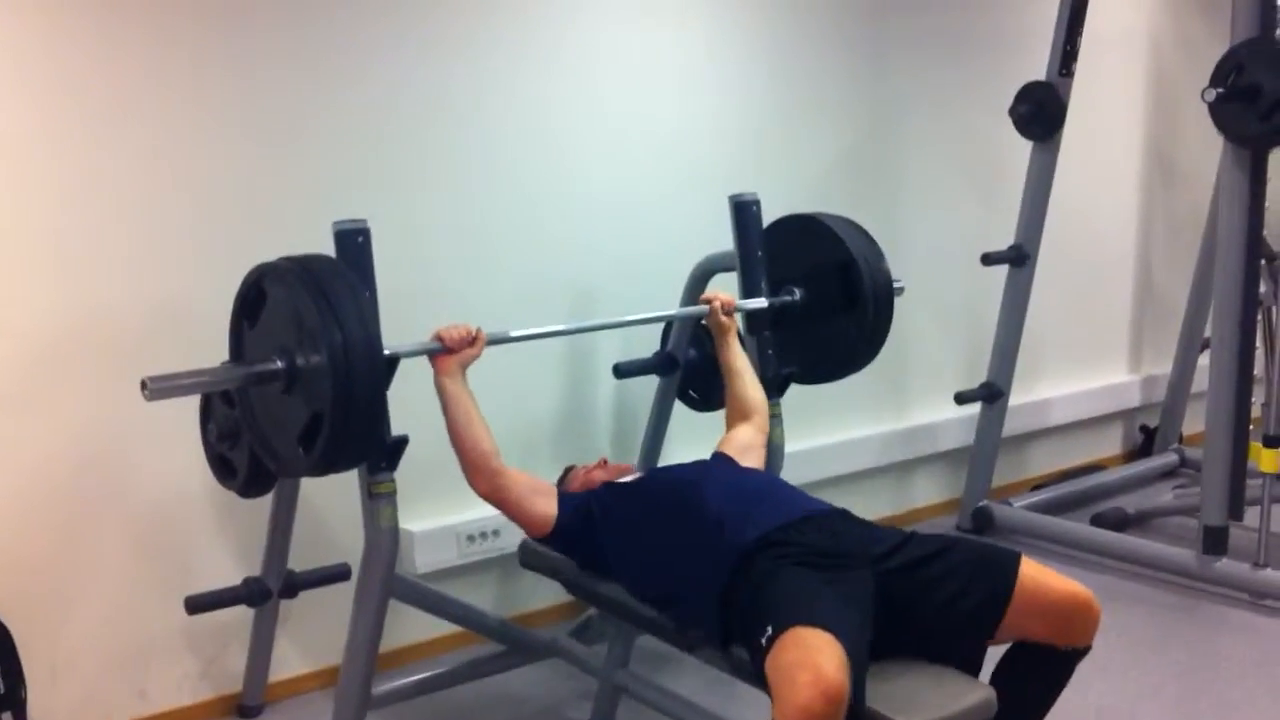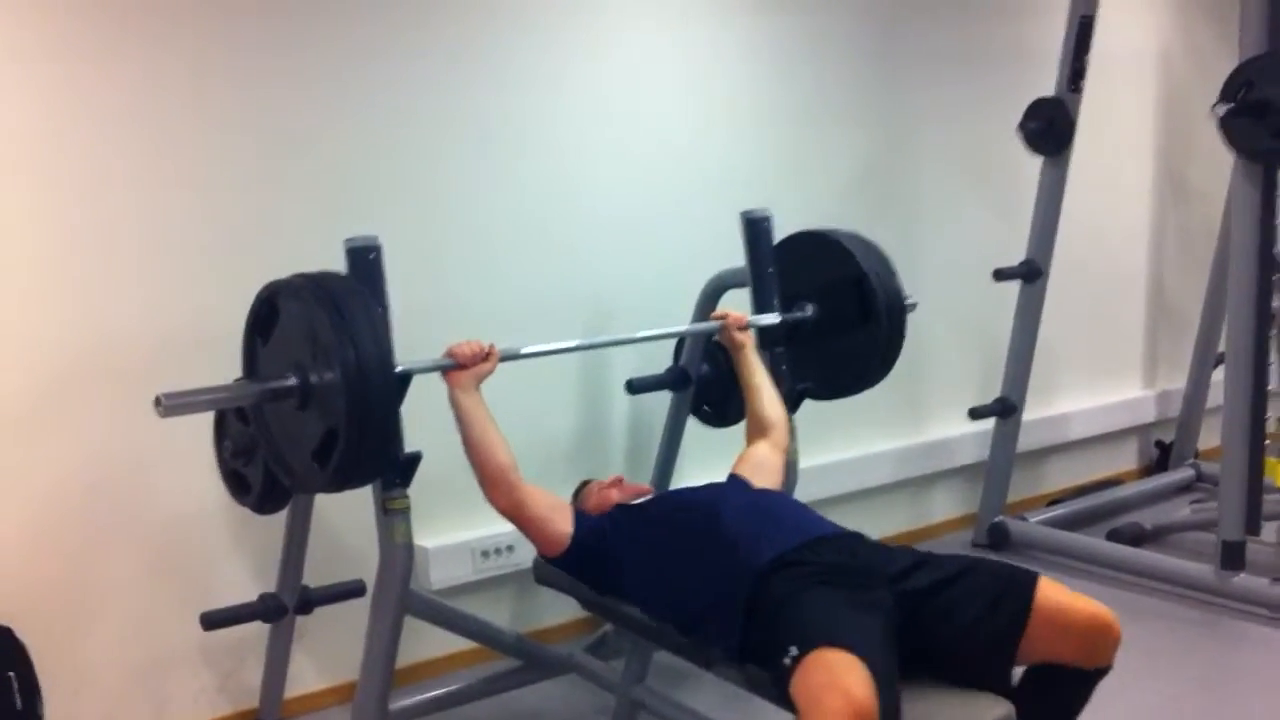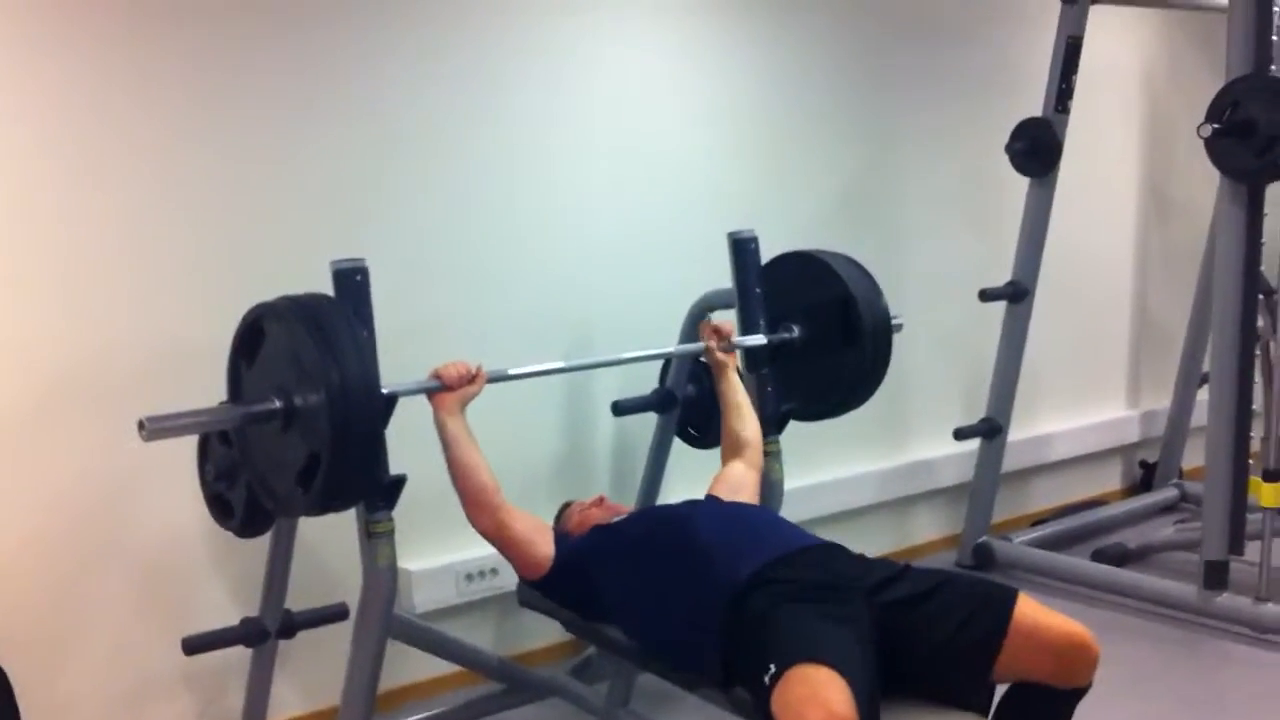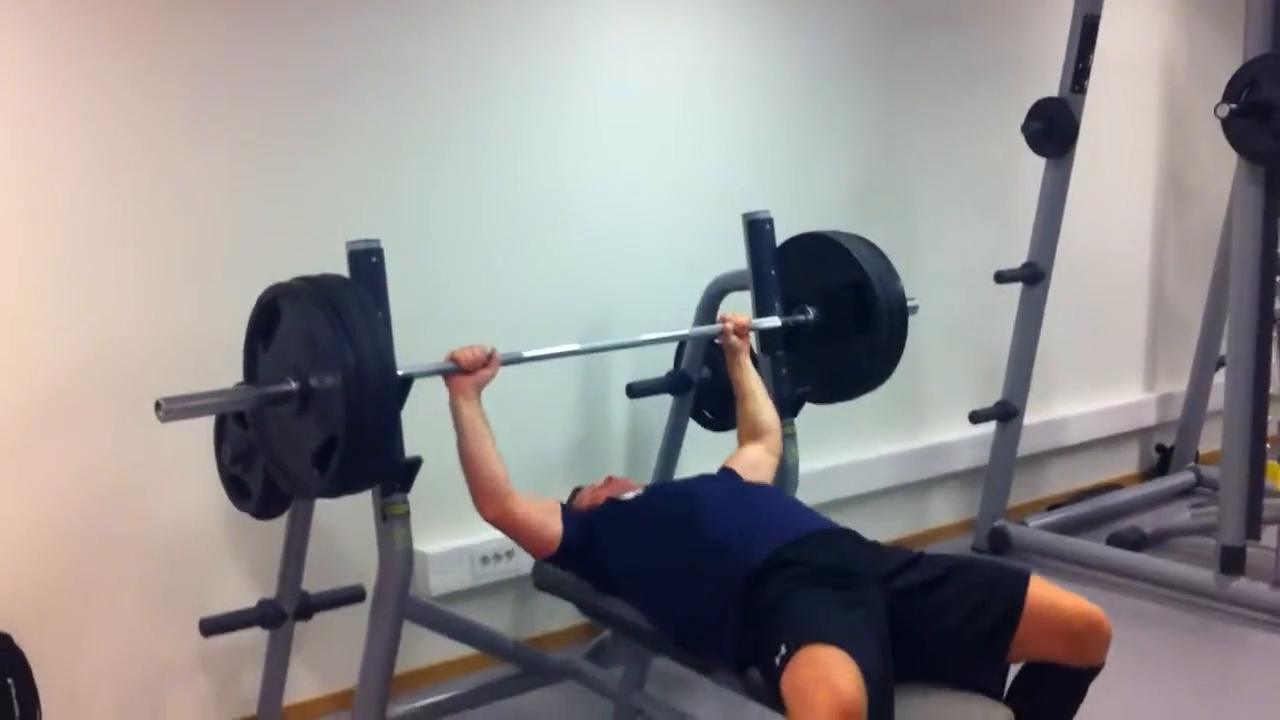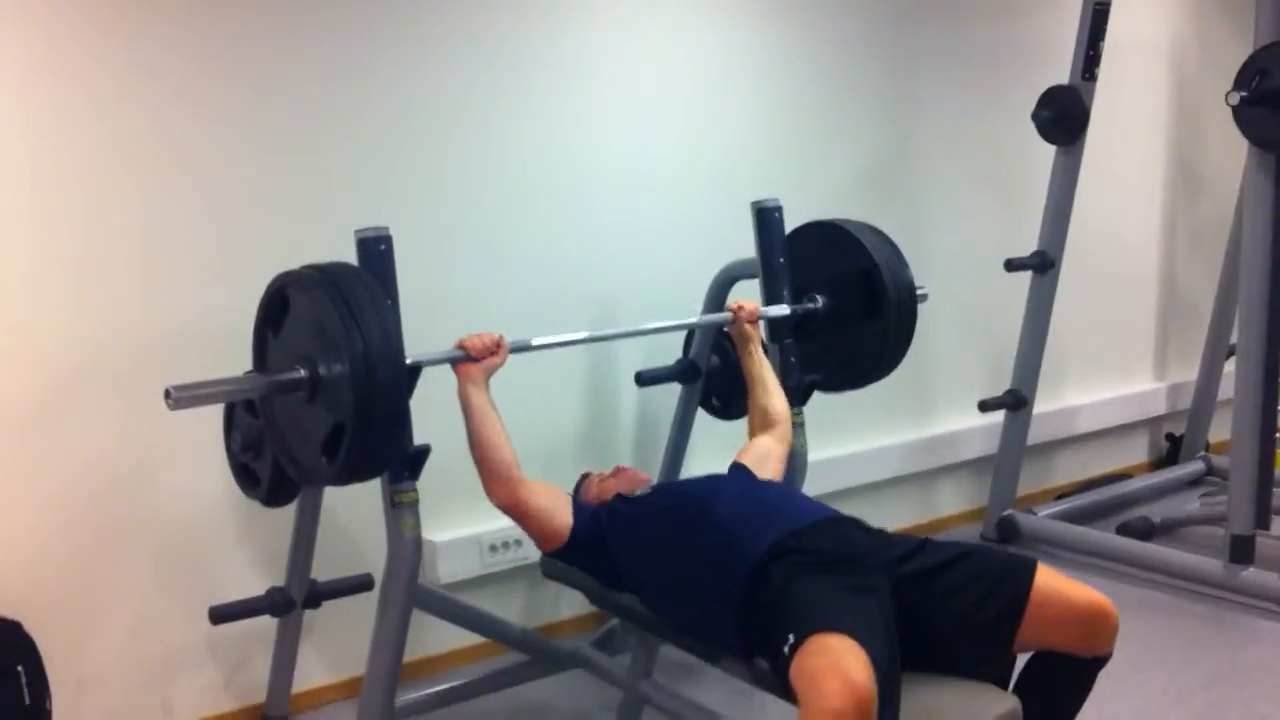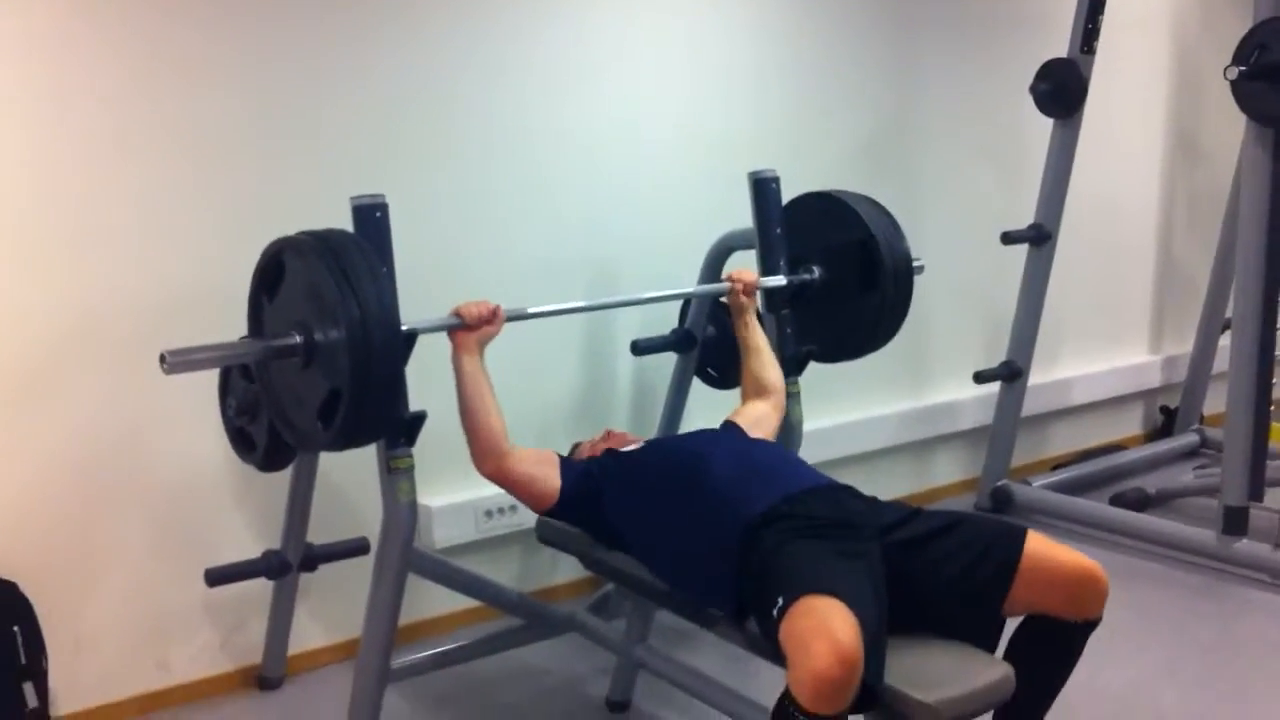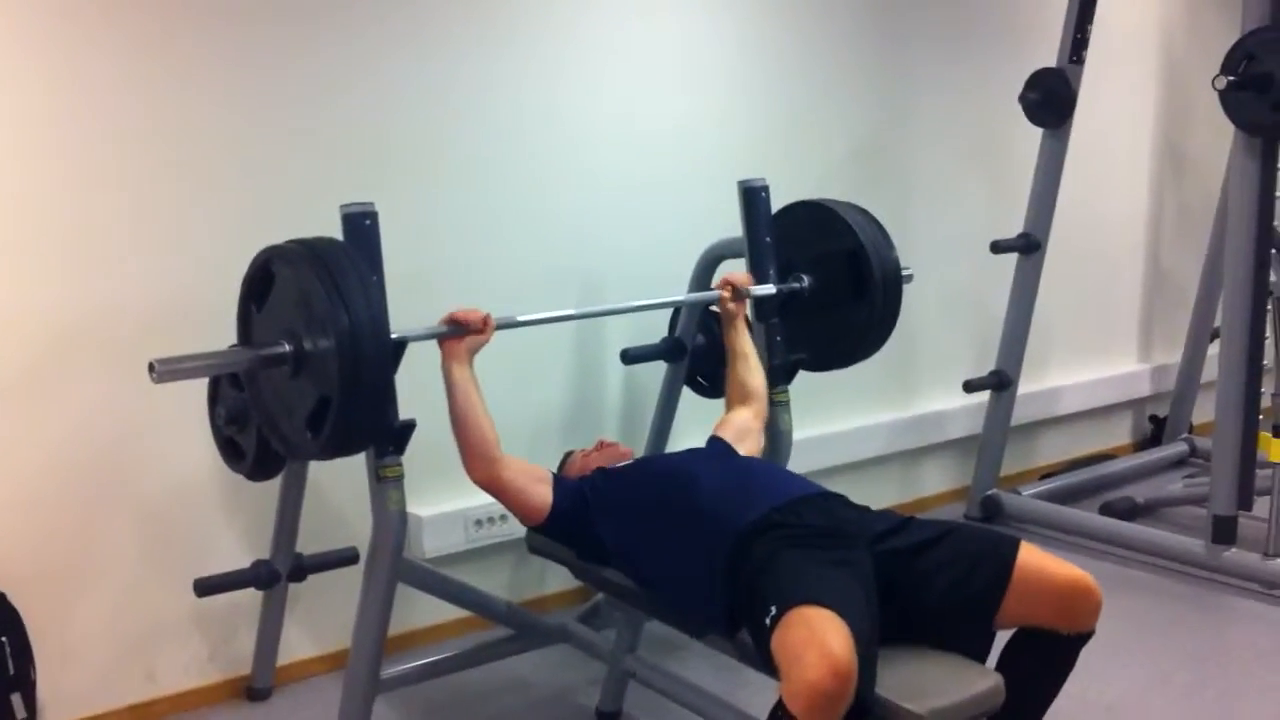
dt=0.4s
person 1, frame 1
left shoulder: (700, 479)
right shoulder: (588, 519)
left elbow: (750, 421)
right elbow: (491, 478)
left wrist: (725, 335)
right wrist: (451, 373)
left hip: (849, 538)
right hip: (768, 569)
left knee: (1072, 611)
person 1, frame 2
left shoulder: (719, 500)
right shoulder: (600, 540)
left elbow: (771, 437)
right elbow: (510, 494)
left wrist: (743, 350)
right wrist: (465, 389)
left hip: (868, 562)
right hip: (787, 591)
left knee: (1092, 631)
person 1, frame 3
left shoulder: (695, 520)
right shoulder: (584, 563)
left elbow: (745, 455)
right elbow: (493, 517)
left wrist: (724, 369)
right wrist: (449, 412)
left hip: (849, 575)
right hip: (766, 606)
left knee: (1071, 651)
person 1, frame 4
left shoulder: (716, 492)
right shoulder: (596, 534)
left elbow: (764, 441)
right elbow: (501, 504)
left wrist: (738, 355)
right wrist: (465, 396)
left hip: (860, 561)
right hip: (778, 591)
left knee: (1083, 630)
person 1, frame 5
left shoulder: (721, 488)
right shoulder: (603, 529)
left elbow: (775, 431)
right elbow: (511, 491)
left wrist: (749, 344)
right wrist: (473, 383)
left hip: (865, 549)
right hip: (784, 580)
left knee: (1091, 621)
person 1, frame 6
left shoulder: (715, 446)
right shoulder: (595, 484)
left elbow: (767, 399)
right elbow: (498, 459)
left wrist: (744, 314)
right wrist: (469, 350)
left hip: (855, 512)
right hip: (776, 541)
left knee: (1081, 585)
right knee: (830, 665)
person 1, frame 7
left shoulder: (702, 462)
right shoulder: (585, 501)
left elbow: (749, 406)
right elbow: (489, 468)
left wrist: (733, 321)
right wrist: (457, 359)
left hip: (850, 525)
right hip: (767, 553)
left knee: (1074, 598)
